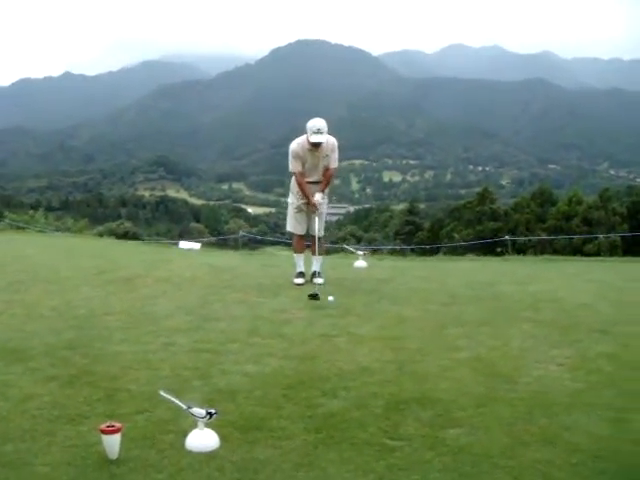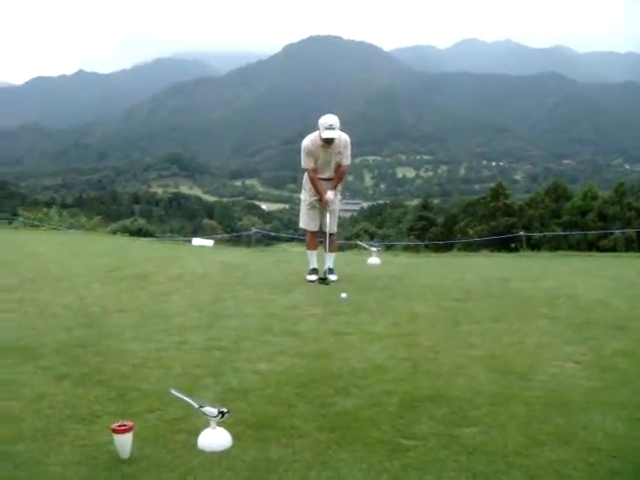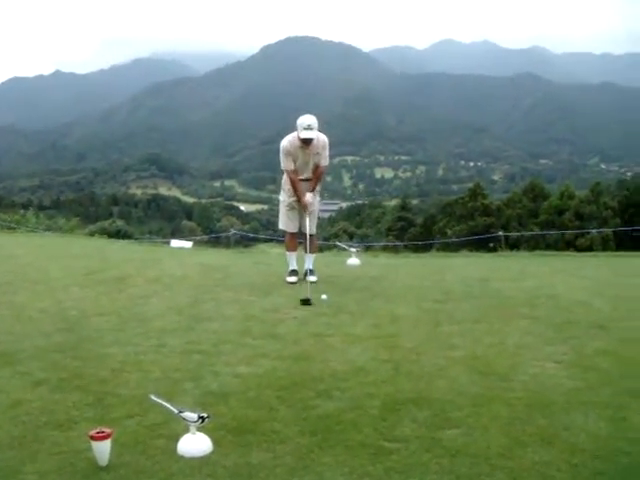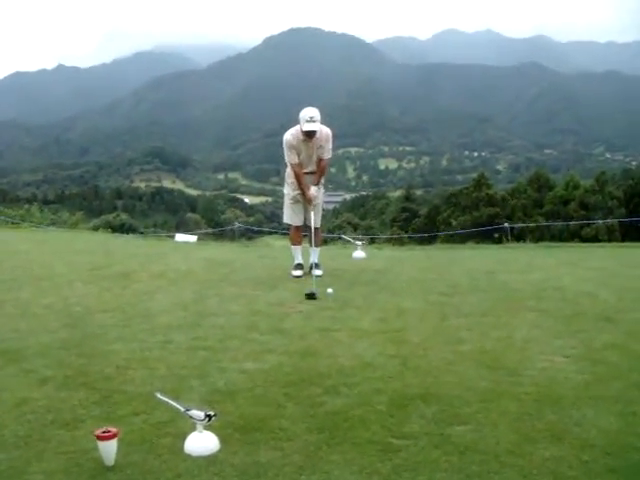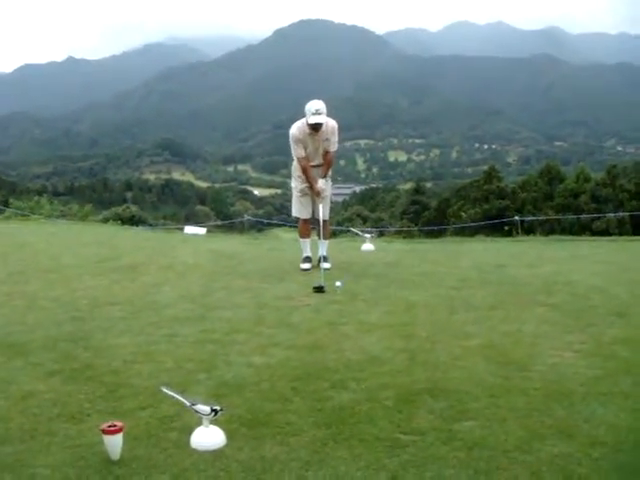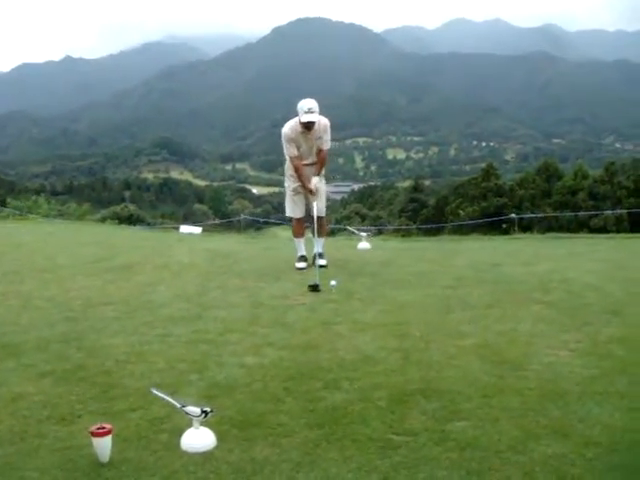
dt=0.2s
person 1, frame 1
left shoulder: (332, 143)
right shoulder: (296, 146)
left elbow: (330, 170)
right elbow: (298, 176)
left wrist: (319, 193)
right wrist: (309, 198)
left hip: (320, 190)
right hip: (300, 189)
left knee: (318, 233)
right knee: (298, 232)
left ankle: (316, 270)
right ankle: (300, 270)
person 1, frame 2
left shoulder: (345, 140)
right shoulder: (308, 143)
left elbow: (342, 168)
right elbow: (311, 172)
left wrist: (331, 191)
right wrist: (322, 196)
left hip: (333, 186)
right hip: (312, 186)
left knee: (331, 229)
right knee: (311, 228)
left ankle: (330, 266)
right ankle: (313, 267)
person 1, frame 3
left shoulder: (323, 141)
right shoulder: (287, 144)
left elbow: (320, 169)
right elbow: (291, 174)
left wrist: (310, 193)
right wrist: (301, 198)
left hip: (312, 187)
right hip: (291, 187)
left knee: (311, 231)
right knee: (291, 230)
left ankle: (309, 268)
right ankle: (292, 268)
person 1, frame 4
left shoulder: (326, 133)
right shoulder: (290, 137)
left elbow: (323, 162)
right elbow: (296, 167)
left wrist: (314, 186)
right wrist: (305, 191)
left hip: (316, 180)
right hip: (295, 181)
left knee: (316, 224)
right knee: (295, 224)
left ankle: (314, 261)
right ankle: (298, 262)
person 1, frame 5
left shoulder: (332, 126)
right shoulder: (296, 131)
left elbow: (330, 154)
right elbow: (302, 161)
left wrist: (322, 180)
right wrist: (313, 185)
left hip: (323, 173)
right hip: (302, 174)
left knee: (324, 216)
right knee: (304, 216)
left ankle: (323, 254)
right ankle: (306, 255)
person 1, frame 6
left shoulder: (324, 123)
right shoulder: (288, 130)
left elbow: (323, 152)
right elbow: (295, 160)
left wrist: (316, 177)
right wrist: (306, 183)
left hip: (316, 171)
right hip: (296, 173)
left knee: (320, 213)
right knee: (297, 216)
left ankle: (319, 252)
right ankle: (301, 254)
